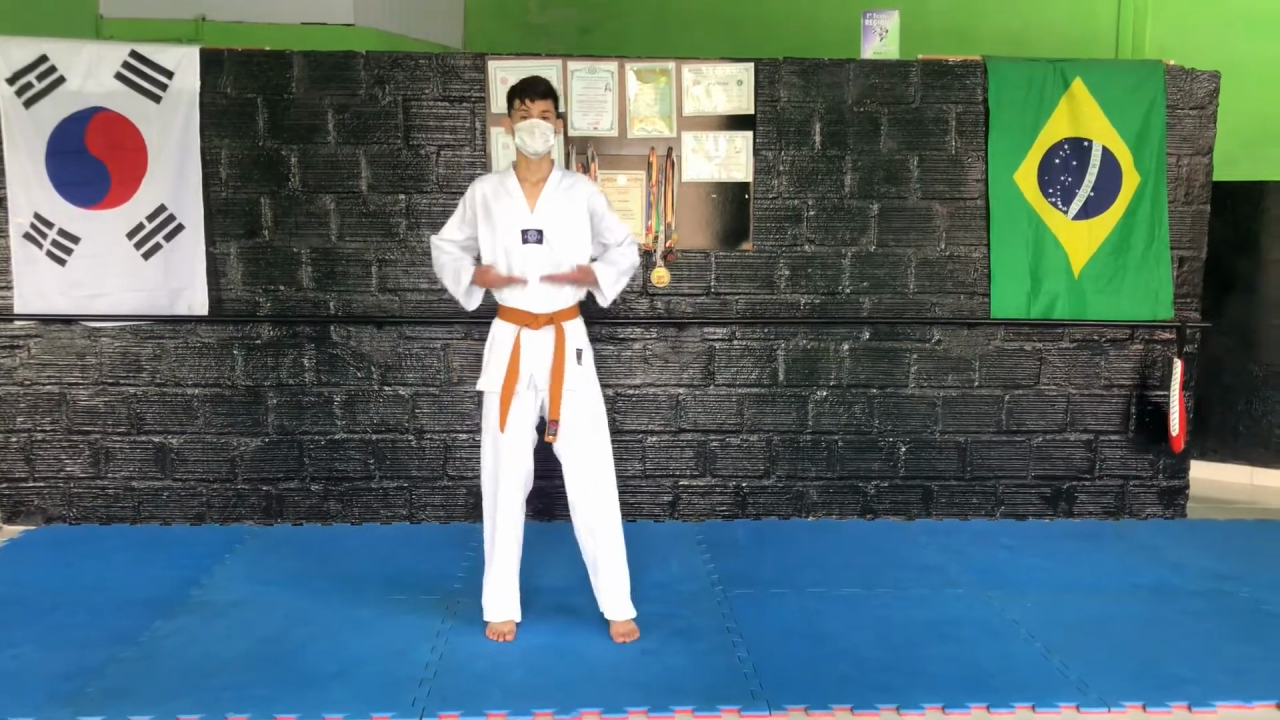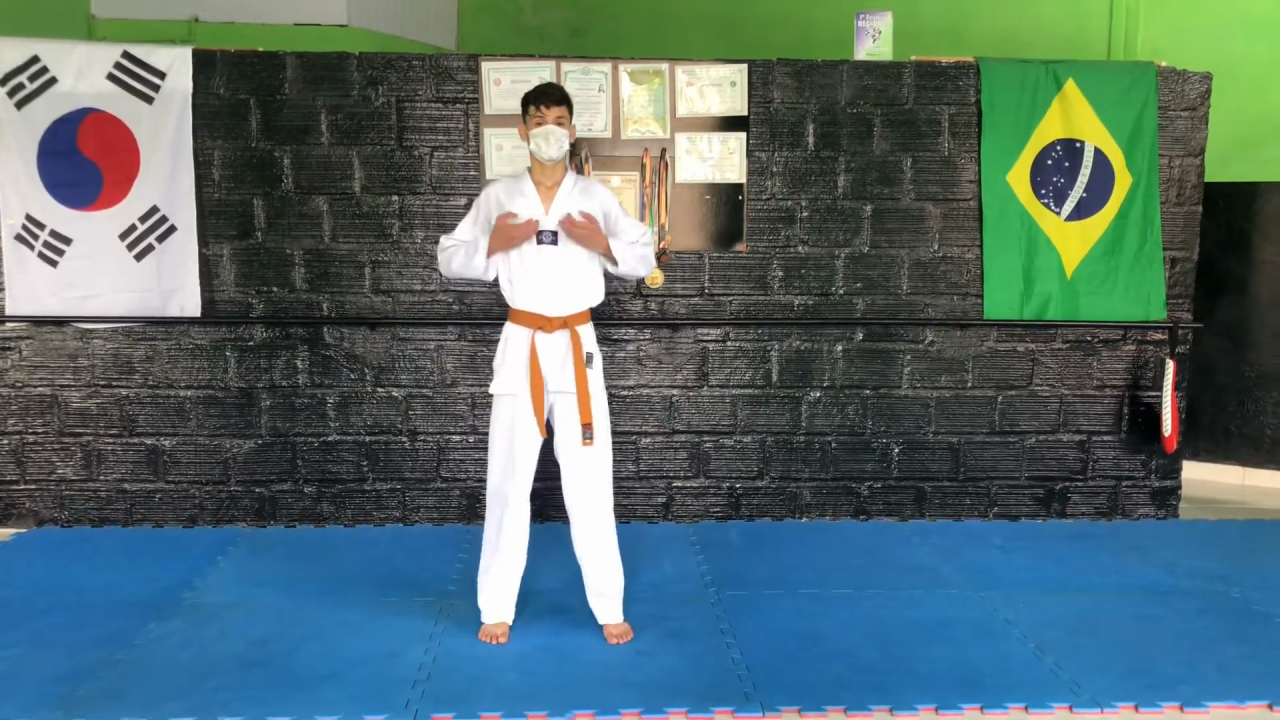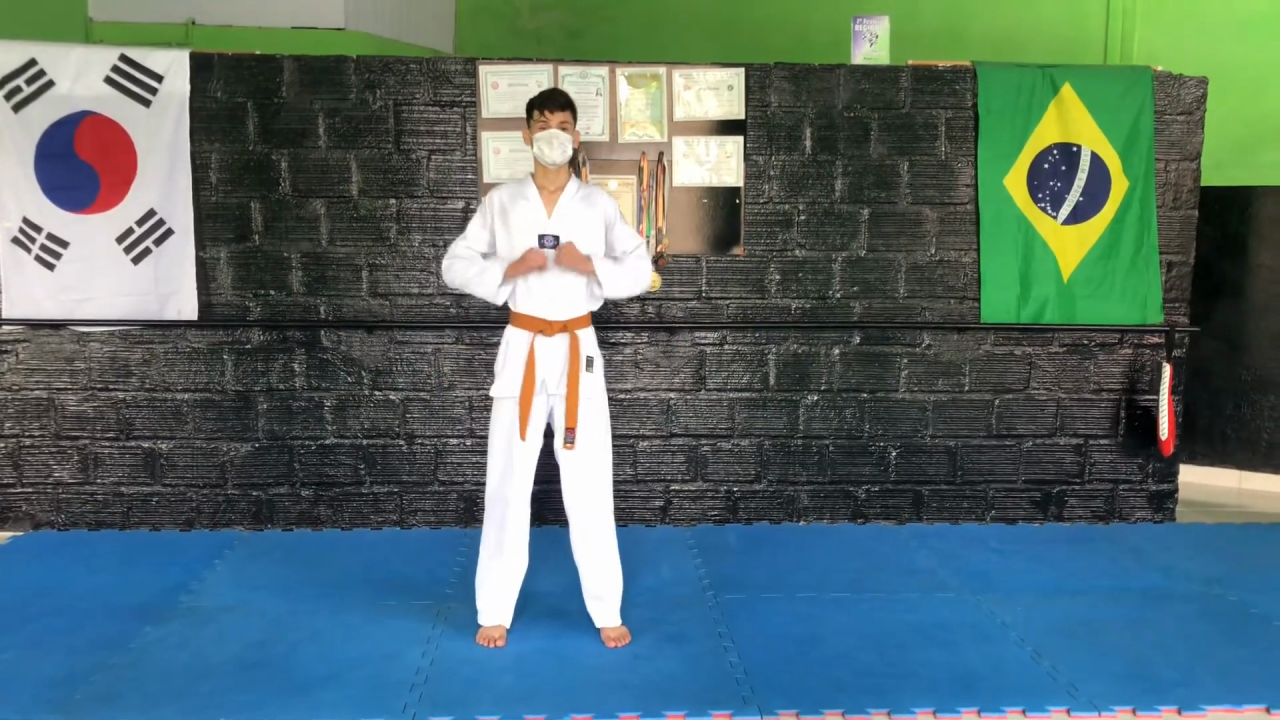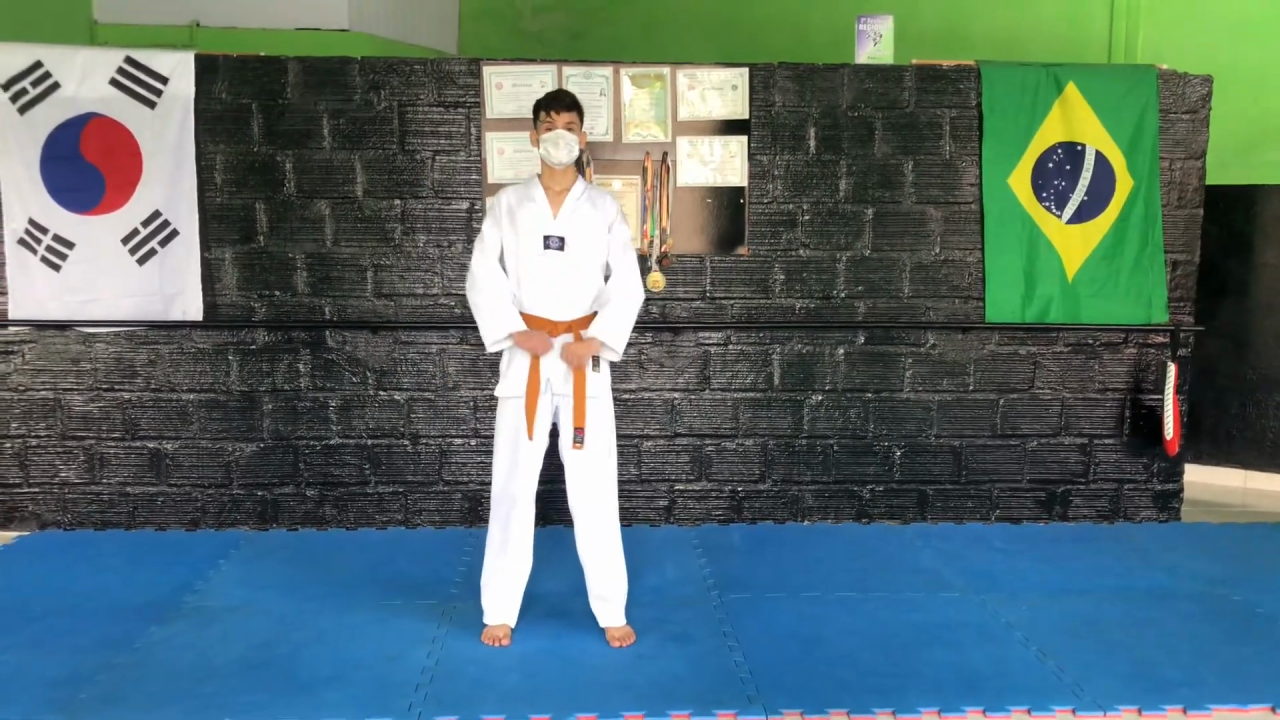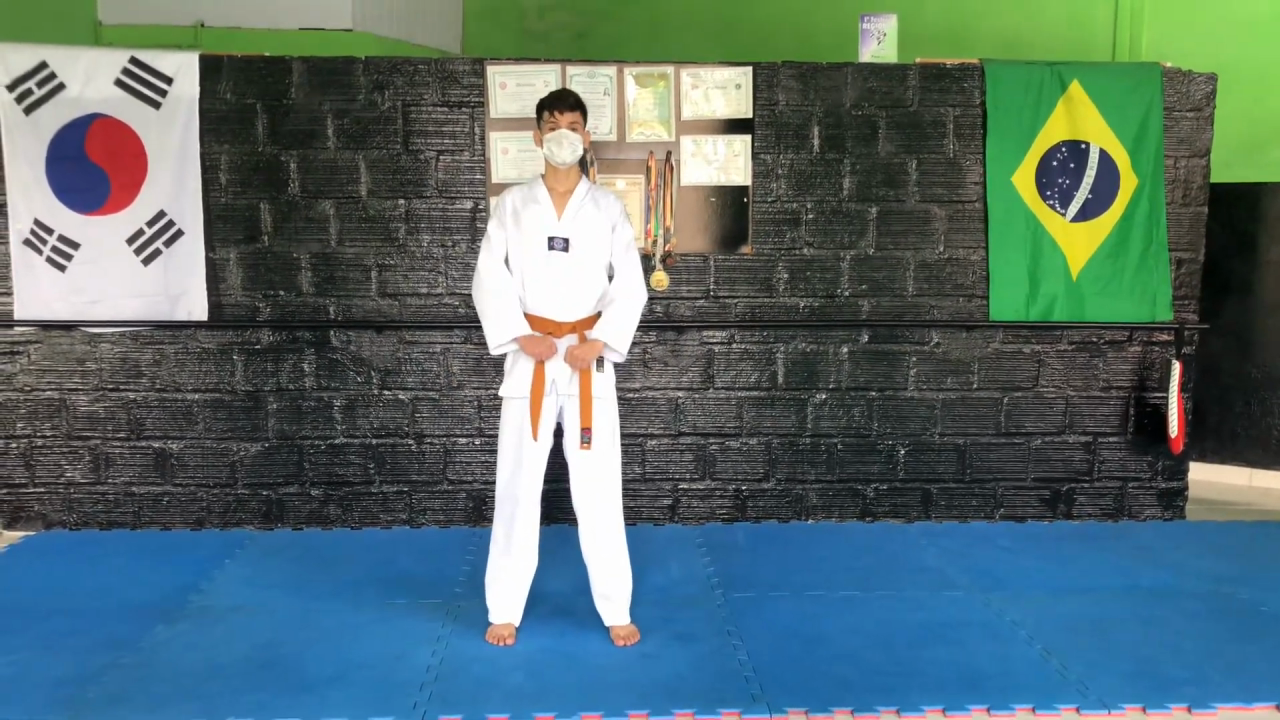
dt=0.4s
person 1, frame 1
left shoulder: (582, 191)
right shoulder: (484, 191)
left elbow: (626, 250)
right elbow: (444, 250)
left wrist: (594, 276)
right wrist: (475, 277)
left hip: (566, 341)
right hip: (510, 343)
left knee: (591, 477)
right knee: (504, 479)
left ankle: (617, 604)
right ankle: (501, 605)
person 1, frame 2
left shoulder: (596, 196)
right shoulder: (498, 196)
left elbow: (645, 256)
right elbow: (449, 256)
left wrist: (604, 244)
right wrist: (492, 244)
left hip: (577, 346)
right hip: (521, 347)
left knee: (590, 481)
right knee: (508, 480)
left ankle: (609, 608)
right ankle: (497, 607)
person 1, frame 3
left shoulder: (598, 203)
right shoulder: (501, 201)
left elbow: (639, 268)
right elbow: (456, 264)
left wrist: (591, 268)
right wrist: (508, 271)
left hip: (578, 350)
right hip: (522, 350)
left knee: (590, 484)
right knee: (508, 483)
left ankle: (607, 610)
right ankle: (495, 610)
person 1, frame 4
left shoulder: (603, 206)
right shoulder: (508, 202)
left elbow: (627, 283)
right elbow: (483, 277)
left wrist: (597, 340)
right wrist: (515, 333)
left hip: (585, 352)
right hip: (525, 352)
left knee: (594, 485)
right knee: (513, 483)
left ankle: (611, 610)
right ankle: (500, 610)
person 1, frame 5
left shoulder: (607, 207)
right shoulder: (512, 203)
left elbow: (630, 285)
right elbow: (489, 280)
left wrist: (600, 341)
right wrist: (520, 337)
left hip: (590, 353)
right hip: (529, 354)
left knee: (598, 485)
right knee: (517, 483)
left ankle: (616, 609)
right ankle: (505, 609)
